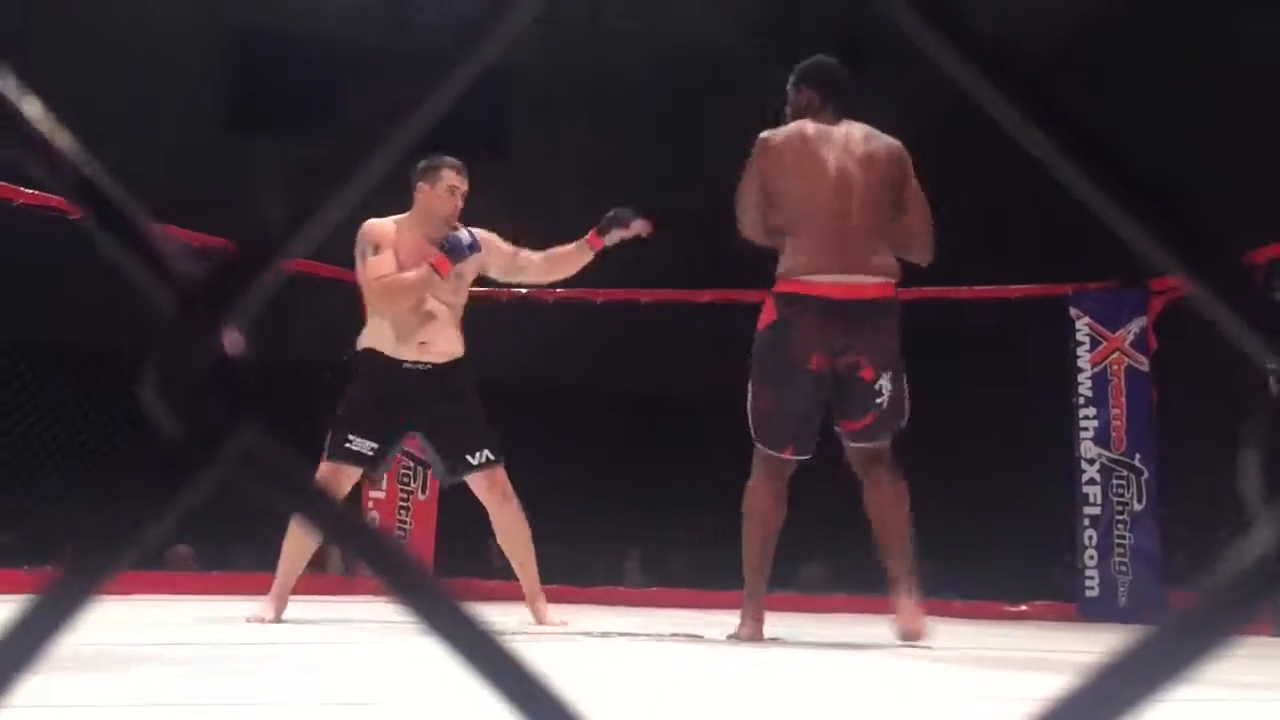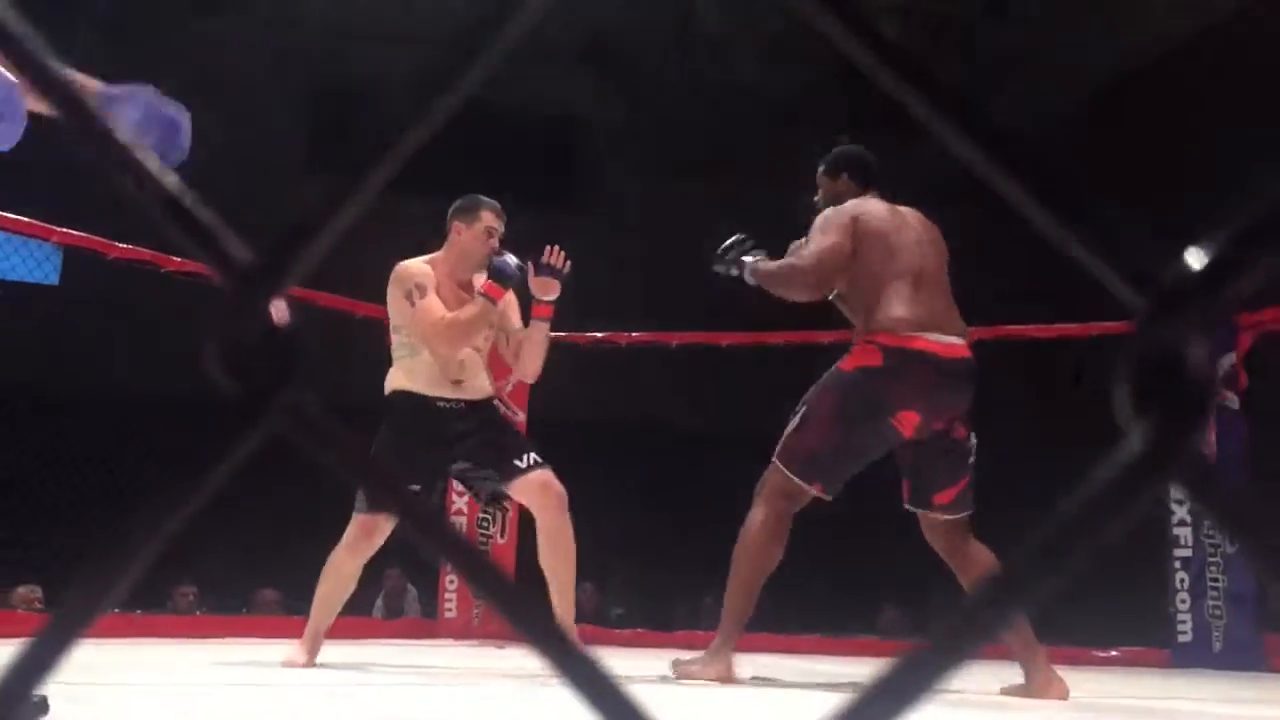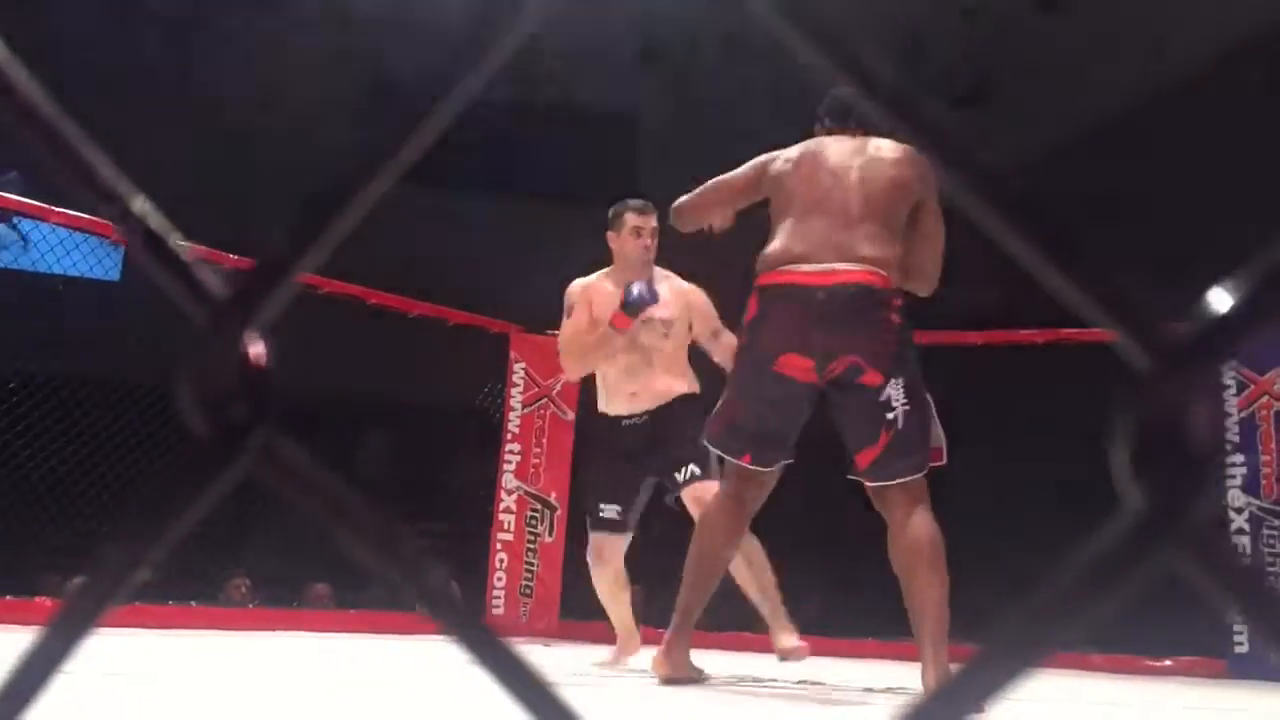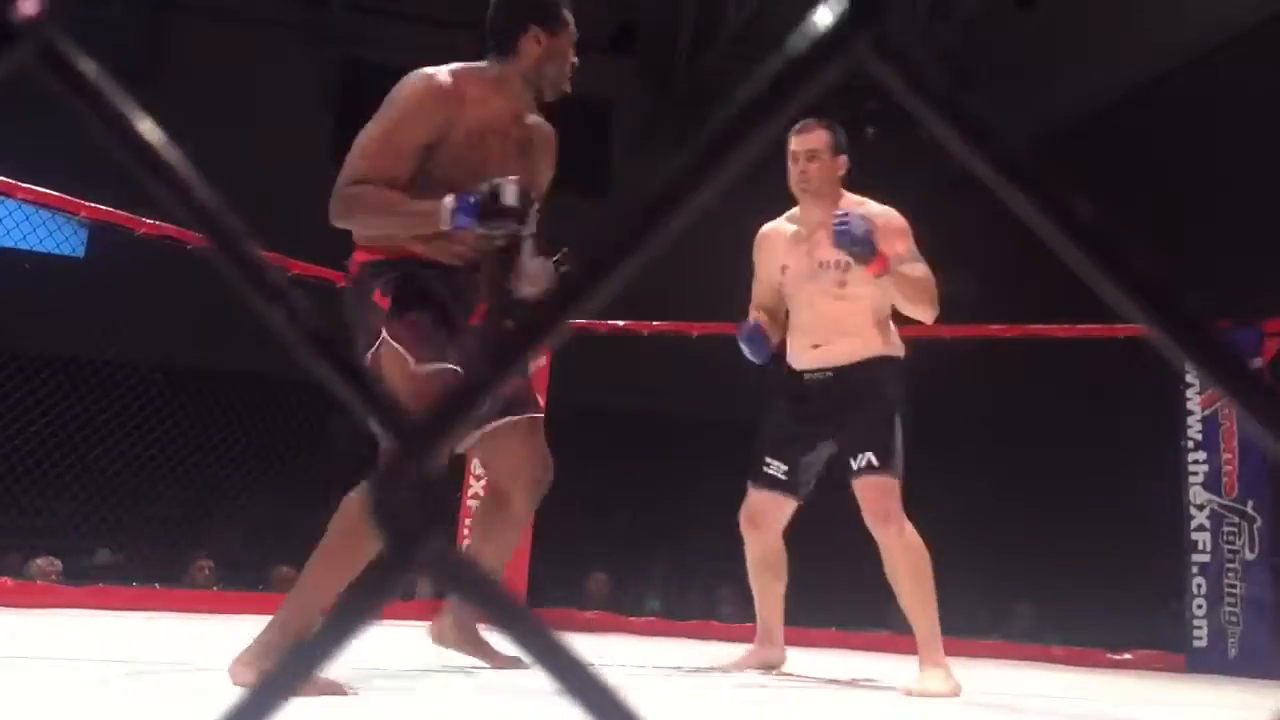
dt=1s
person 1, frame 1
left shoulder: (774, 143)
right shoulder: (888, 150)
left elbow: (752, 227)
right elbow: (920, 248)
left hip: (799, 309)
right hip: (872, 309)
left knee: (772, 463)
right knee: (874, 457)
left ankle: (751, 615)
right ankle: (906, 596)
person 1, frame 2
left shoulder: (842, 217)
right shoulder: (922, 226)
left elbow: (807, 281)
left wrist: (752, 265)
right wrist: (833, 285)
left hip: (891, 365)
right hip: (952, 372)
left knee: (775, 494)
right knee: (950, 534)
left ankle: (721, 651)
right ankle: (1039, 670)
person 1, frame 3
left shoulder: (783, 160)
right shoulder: (912, 164)
left elbow: (683, 214)
right elbow: (924, 279)
left wrist: (720, 212)
left hip: (782, 307)
right hip: (865, 310)
left knee: (740, 488)
right knee: (905, 500)
left ankle: (673, 647)
right ankle: (938, 677)
person 1, frame 4
left shoulder: (537, 139)
right shoulder: (437, 93)
right elbow: (348, 204)
left wrist: (524, 270)
right wrist: (457, 213)
left hip: (468, 303)
right hip: (400, 286)
left knee: (528, 473)
left ankle: (458, 614)
right ankle: (271, 647)
person 2, frame 1
left shoulder: (476, 243)
right shoulder: (378, 233)
left elbow: (541, 269)
right elbow: (382, 301)
left wrist: (598, 239)
right wrist: (442, 262)
left hip: (445, 378)
right hip: (383, 374)
left knee: (496, 488)
right knee: (331, 480)
left ankle: (536, 600)
right ankle: (277, 595)
person 2, frame 2
left shoulder: (497, 289)
right shoulder: (412, 276)
left elbow: (527, 369)
right elbow: (446, 339)
left wrist: (545, 300)
right wrist: (494, 291)
left hip: (477, 414)
right hip: (415, 414)
left knee: (550, 497)
right knee: (366, 532)
left ankle: (566, 633)
right ankle: (311, 640)
person 2, frame 3
left shoulder: (684, 293)
right shoulder: (582, 293)
left elbow: (728, 350)
right elbow: (572, 364)
right wrist: (622, 317)
left hip: (677, 416)
right hip: (617, 430)
left knee: (713, 507)
right knee: (603, 554)
left ankle: (781, 626)
right ankle: (627, 639)
person 2, frame 4
left shoulder: (881, 221)
right shoulder: (773, 236)
left elbow: (927, 308)
right elbow: (766, 312)
left wrist: (873, 259)
right wrist: (756, 333)
left hip: (867, 379)
right hip: (801, 385)
left knee: (882, 510)
right knee: (757, 519)
left ankle: (933, 659)
right ankle: (768, 642)
